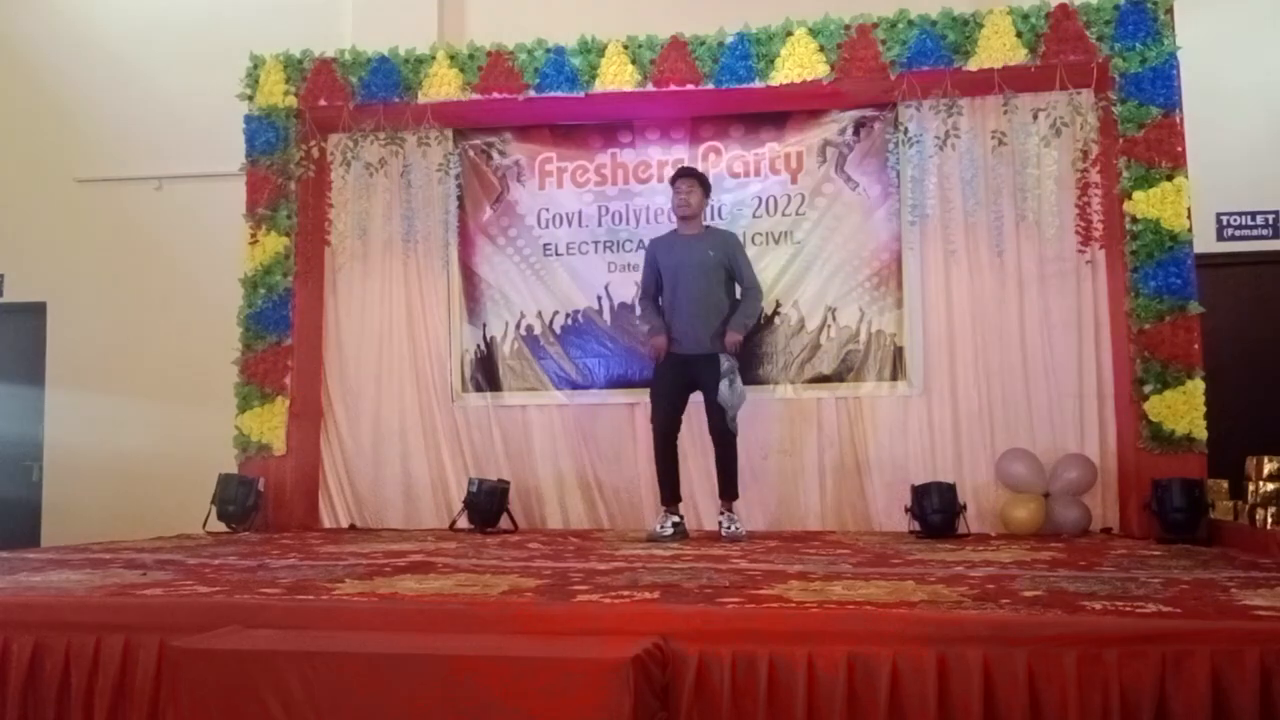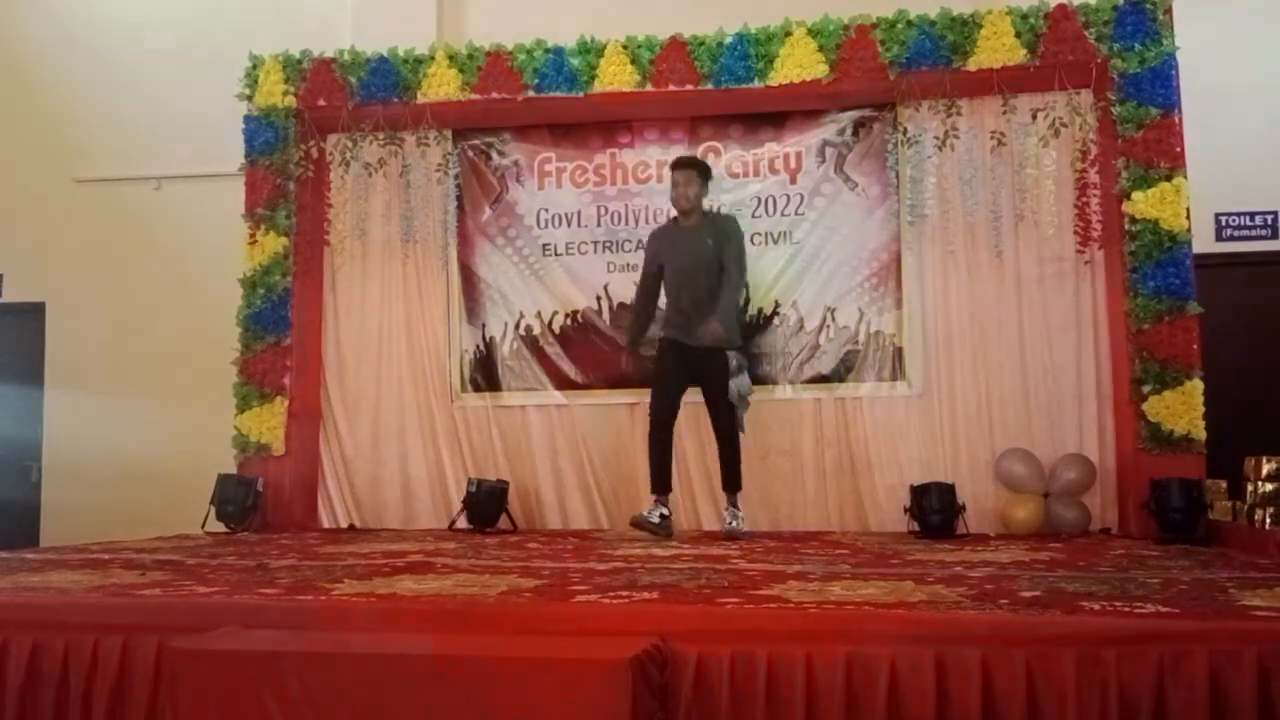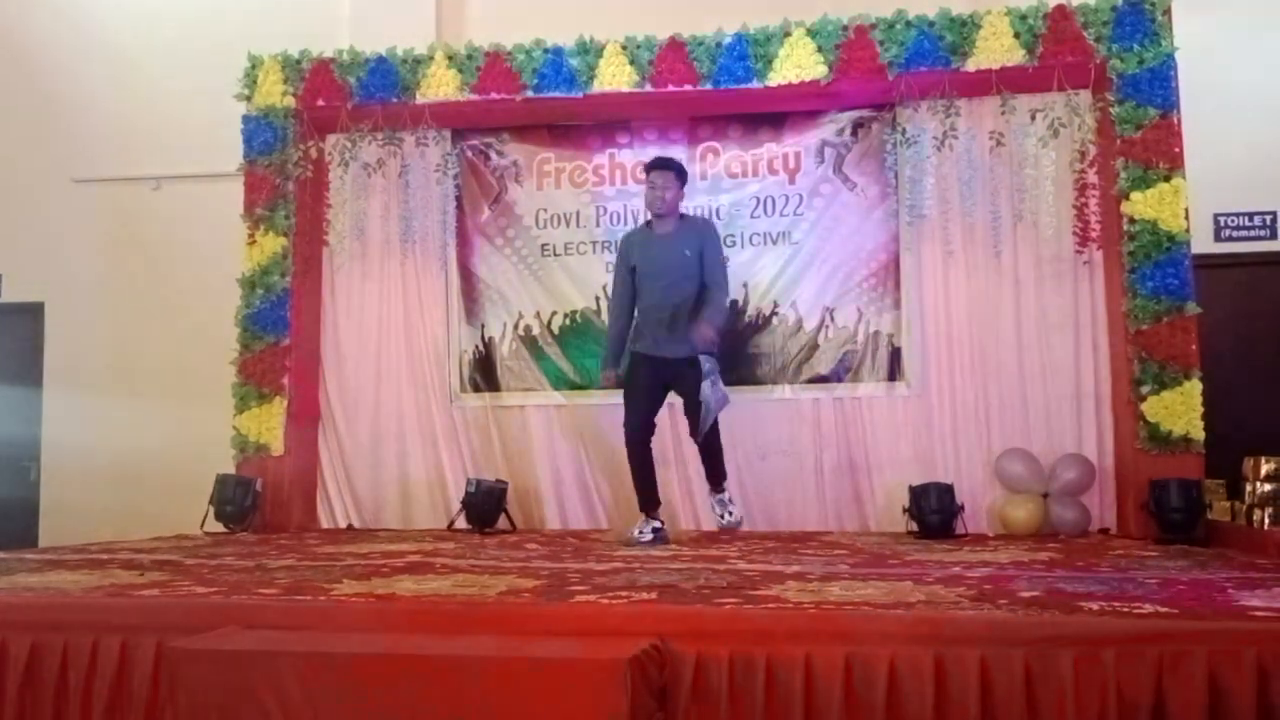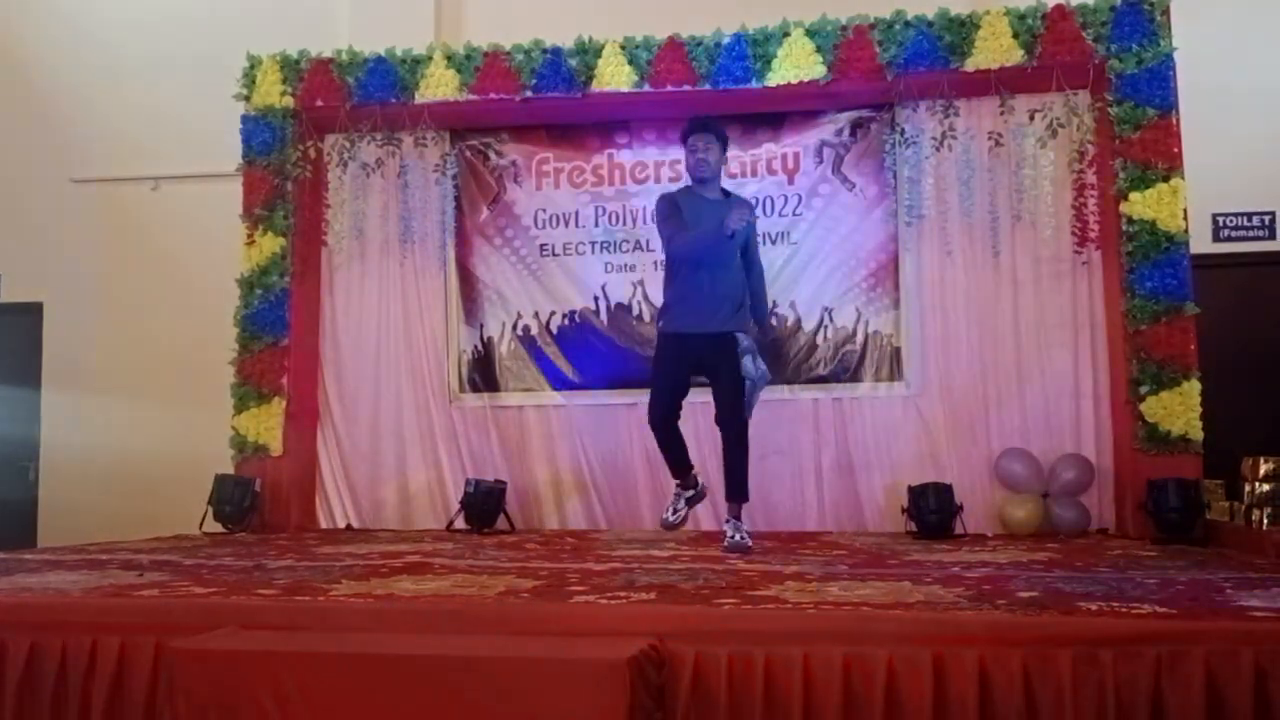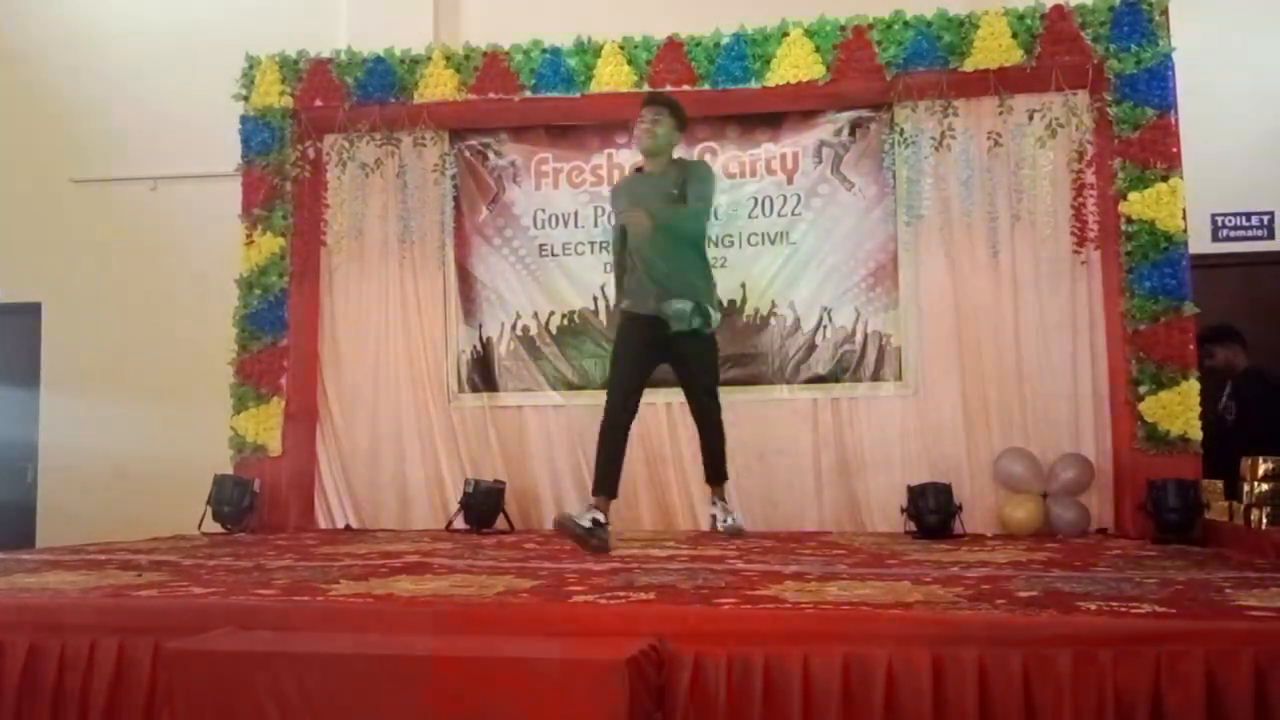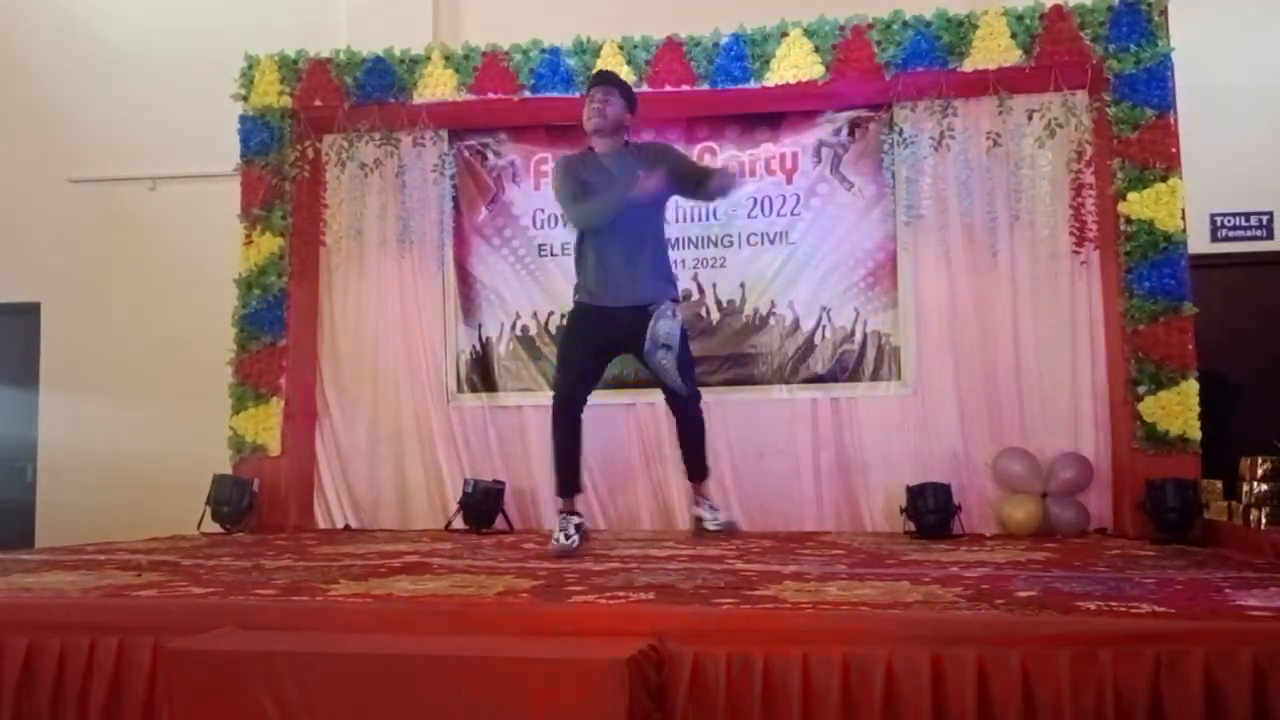
dt=0.5s
person 1, frame 1
left shoulder: (725, 241)
right shoulder: (658, 247)
left elbow: (751, 290)
right elbow: (648, 297)
left wrist: (738, 327)
right wrist: (656, 330)
left hip: (715, 353)
right hip: (672, 355)
left knee: (722, 430)
right knee: (664, 430)
left ankle: (727, 511)
right ankle: (671, 514)
person 1, frame 2
left shoulder: (724, 226)
right shoulder: (659, 238)
left elbow: (736, 277)
right elbow: (647, 291)
left wrist: (721, 317)
right wrist: (632, 342)
left hip: (718, 344)
right hip: (675, 342)
left knee: (726, 425)
right knee: (660, 416)
left ankle: (731, 506)
right ankle: (660, 508)
person 1, frame 3
left shoulder: (701, 231)
right shoulder: (631, 242)
left elbow: (718, 285)
right elbow: (622, 303)
left wrist: (710, 322)
right wrist: (610, 360)
left hip: (692, 353)
right hip: (645, 355)
left knee: (704, 429)
right knee: (636, 433)
left ankle: (718, 493)
right ankle: (651, 518)
person 1, frame 4
left shoulder: (741, 208)
right shoulder: (671, 203)
left elbow: (752, 270)
right elbow: (677, 249)
left wrist: (760, 320)
right wrist: (724, 227)
left hip: (728, 333)
right hip: (678, 332)
left knee: (732, 421)
right knee: (661, 414)
left ankle: (734, 519)
right ankle: (687, 485)
person 1, frame 5
left shoulder: (696, 174)
right shoulder: (623, 191)
left elbow: (698, 221)
left wrist: (654, 219)
right wrist: (621, 299)
left hip: (690, 317)
right hip: (639, 315)
left knee: (706, 410)
right knee: (618, 408)
left ankle: (718, 498)
right ankle: (597, 515)
person 1, frame 6
left shoulder: (652, 154)
right shoulder: (569, 167)
left elbow: (707, 182)
right elbow: (581, 215)
left wrist: (725, 177)
right wrist: (635, 194)
left hip: (653, 303)
right hip: (593, 306)
left knee: (685, 399)
right knee: (566, 405)
left ankle: (701, 502)
right ankle: (570, 515)
